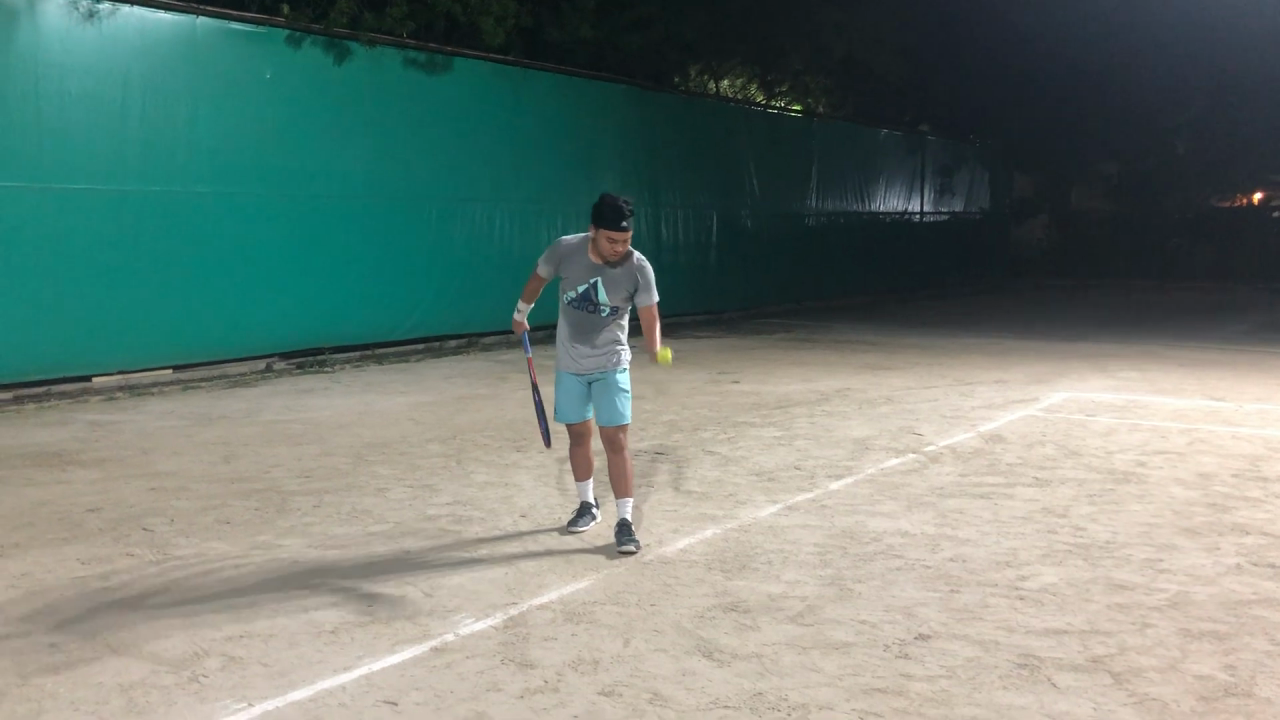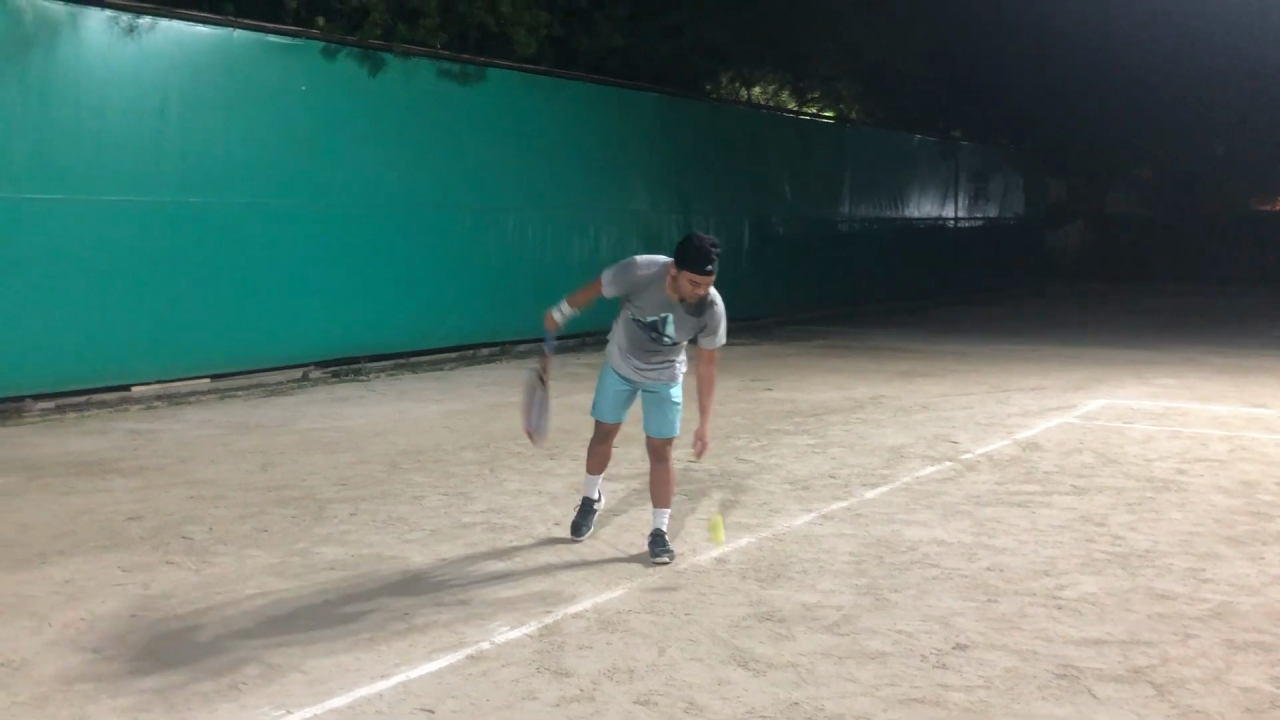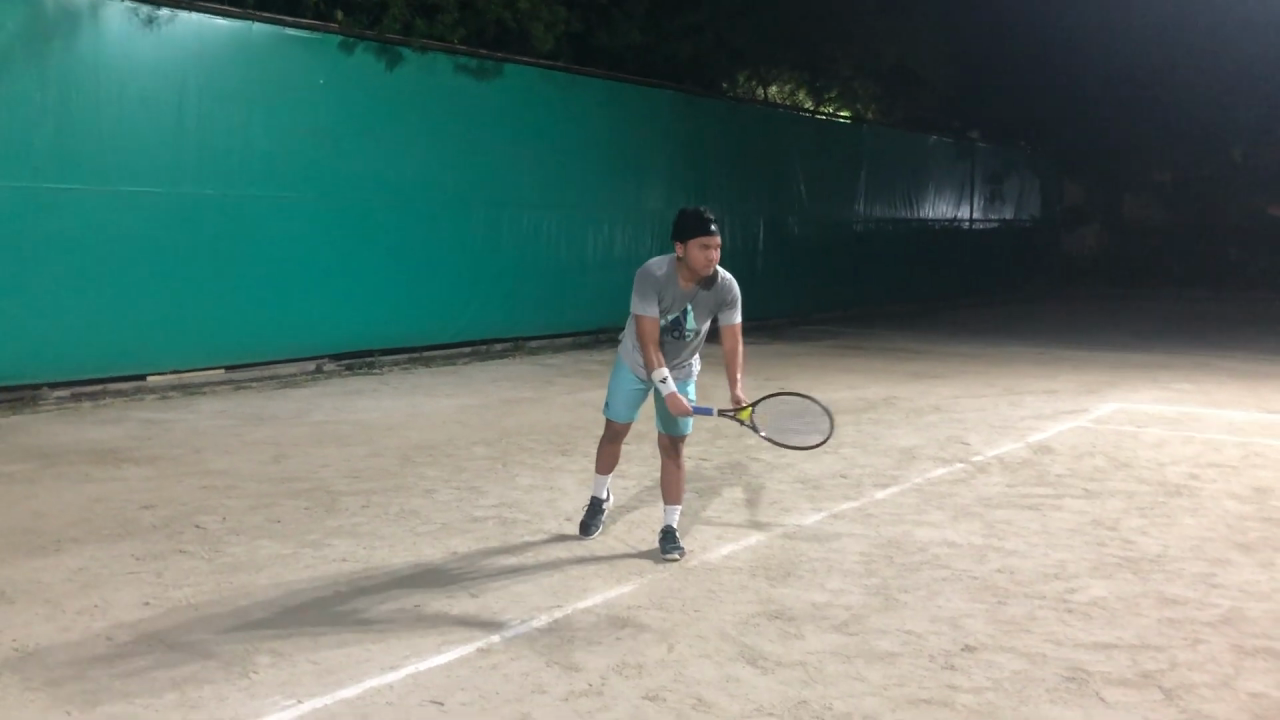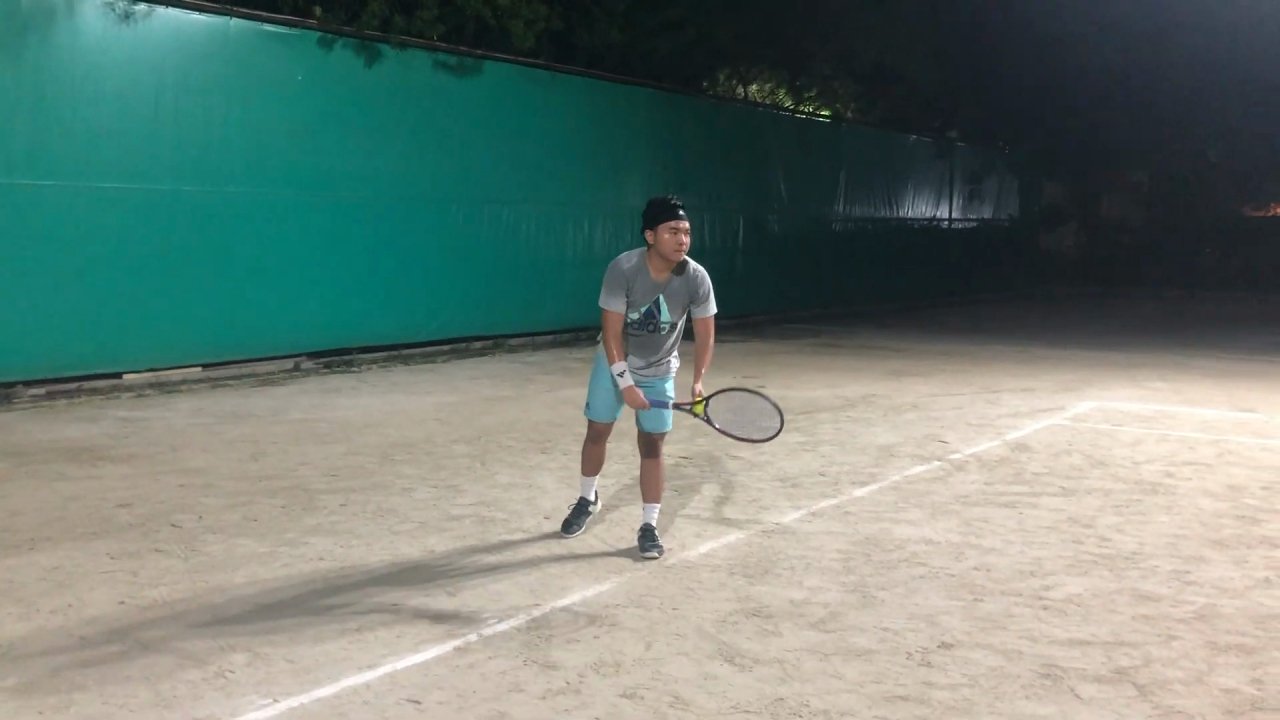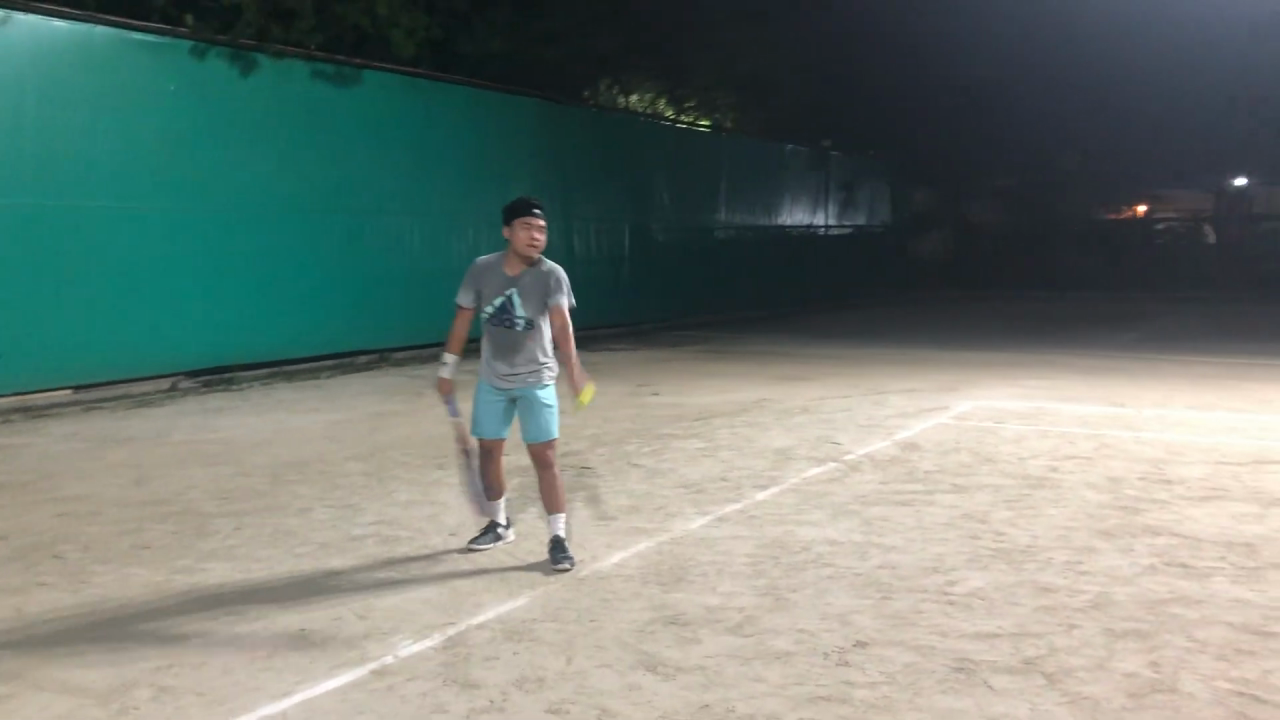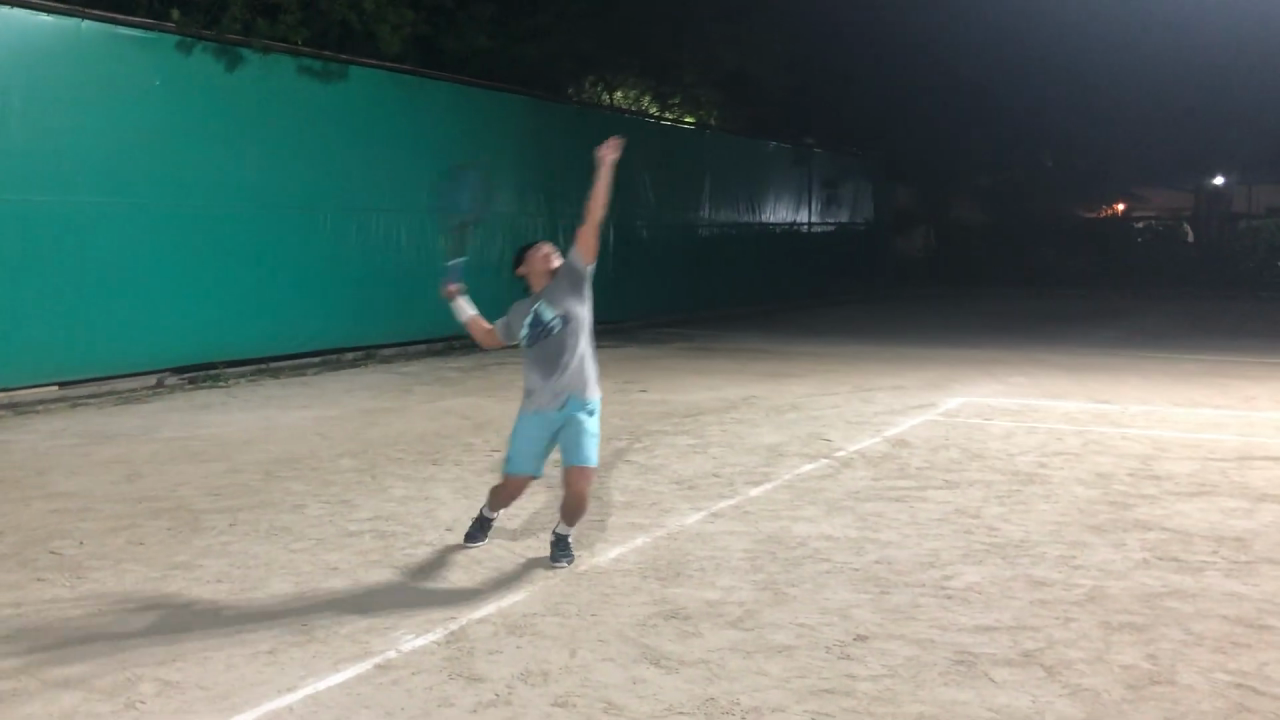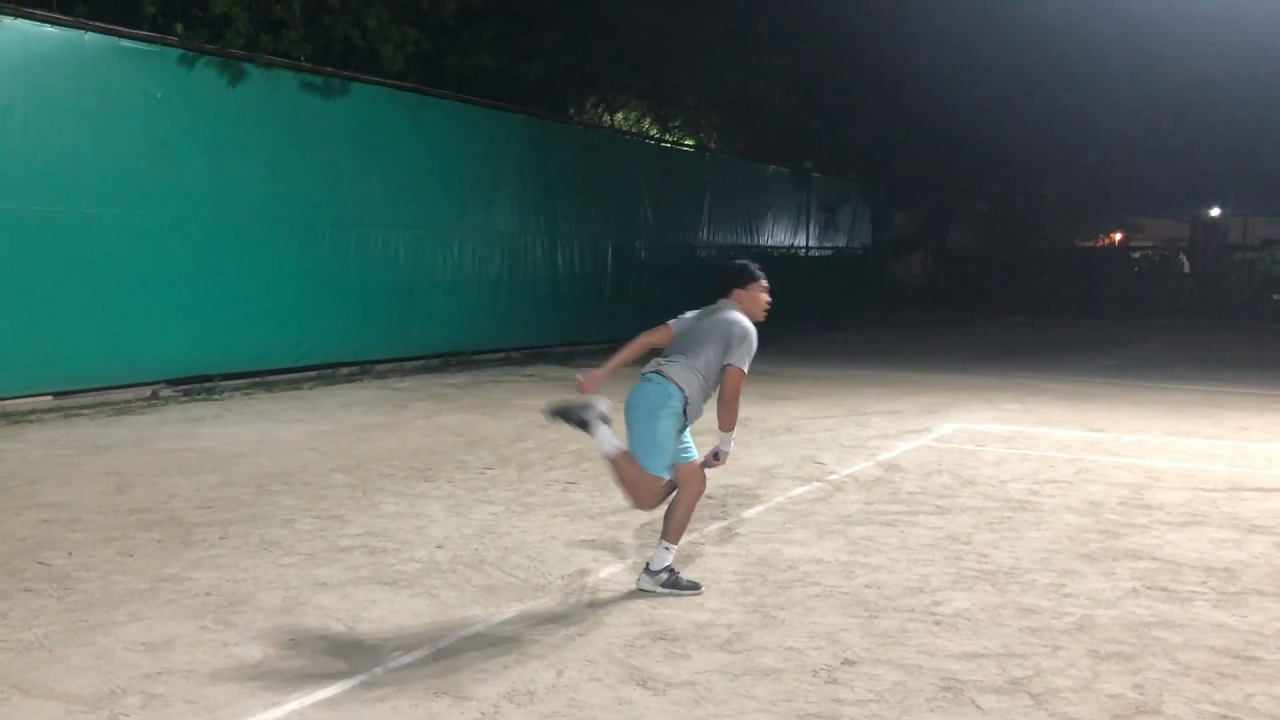
dt=0.7s
person 1, frame 1
left shoulder: (638, 268)
right shoulder: (564, 250)
left elbow: (650, 317)
right elbow: (538, 279)
left wrist: (655, 344)
right wrist: (520, 313)
left hip: (612, 365)
right hip: (570, 364)
left knee: (615, 439)
right knee: (579, 435)
left ankle: (624, 521)
right ankle: (588, 505)
person 1, frame 2
left shoulder: (712, 309)
right shoulder: (639, 271)
left elbow: (707, 364)
right elbow: (596, 289)
left wrist: (703, 422)
right wrist: (561, 312)
left hip: (665, 377)
right hip: (620, 365)
left knee: (660, 451)
right knee: (603, 434)
left ankle: (659, 532)
right ankle: (591, 498)
person 1, frame 3
left shoulder: (725, 287)
right shoulder: (651, 275)
left elbow: (732, 341)
right elbow: (649, 343)
left wrist: (735, 387)
right wrist: (667, 392)
left hip: (681, 372)
right hip: (635, 364)
left knee: (672, 448)
right knee: (614, 432)
left ankle: (670, 528)
right ankle: (600, 498)
person 1, frame 4
left shoulder: (697, 279)
right shoulder: (622, 269)
left elbow: (705, 334)
right elbow: (612, 333)
left wrist: (699, 380)
right wrist: (626, 384)
left hip: (659, 372)
right hip: (614, 365)
left knee: (652, 446)
right knee: (596, 433)
left ankle: (649, 527)
right ankle: (587, 500)
person 1, frame 5
left shoulder: (552, 275)
right shoulder: (481, 270)
left elbow: (561, 325)
right elbow: (462, 322)
left wrist: (573, 367)
right wrist: (447, 369)
left hip: (535, 381)
right hip: (492, 381)
left knee: (543, 456)
right knee: (488, 451)
left ankle: (558, 538)
right ankle: (499, 524)
person 1, frame 6
left shoulder: (573, 283)
right shoulder: (520, 312)
left elbow: (590, 223)
right elbow: (489, 338)
left wrist: (604, 167)
right wrist: (461, 302)
left hip: (579, 406)
right hip: (538, 411)
left knee: (578, 486)
right knee: (513, 486)
left ankle: (563, 535)
right ankle: (487, 515)
person 1, frame 7
left shoulder: (702, 316)
right shoulder: (743, 329)
left elbow: (646, 339)
right elbow: (729, 392)
left wrist: (602, 372)
right wrist: (725, 443)
left hip: (665, 401)
right hip: (661, 401)
left knee: (692, 484)
right knee: (646, 495)
left ankle: (658, 570)
right ankle: (594, 420)
